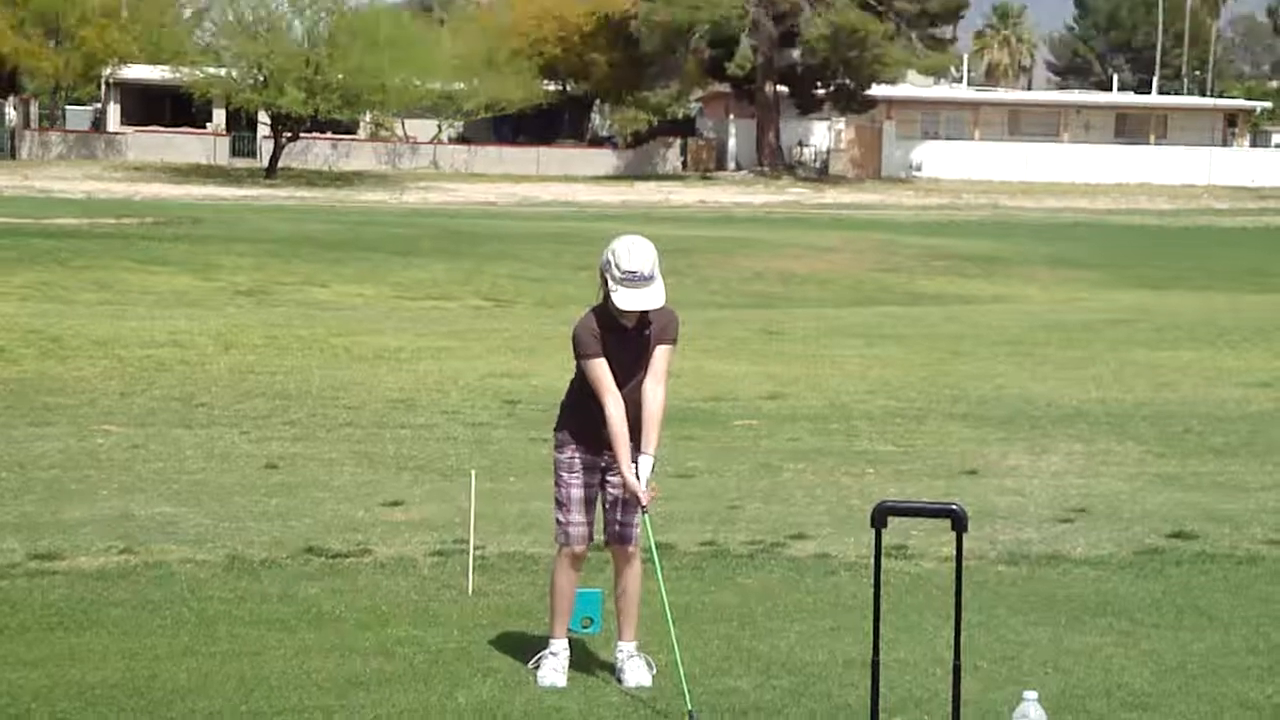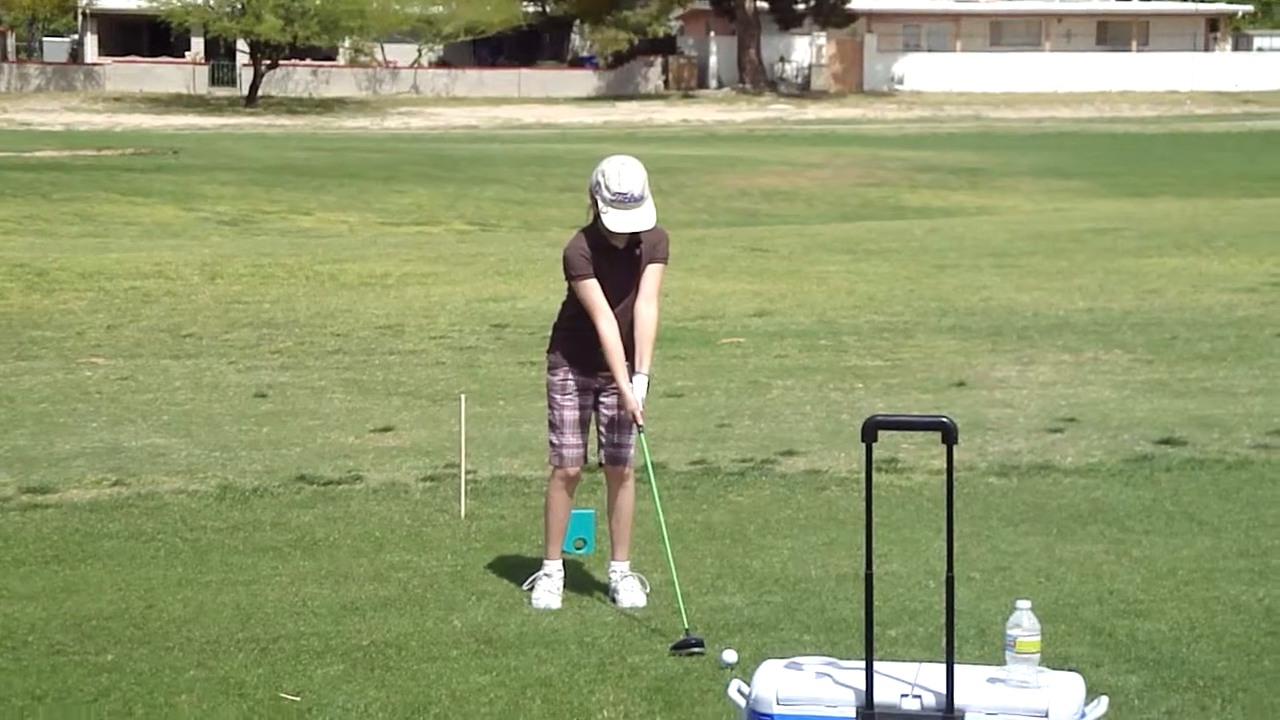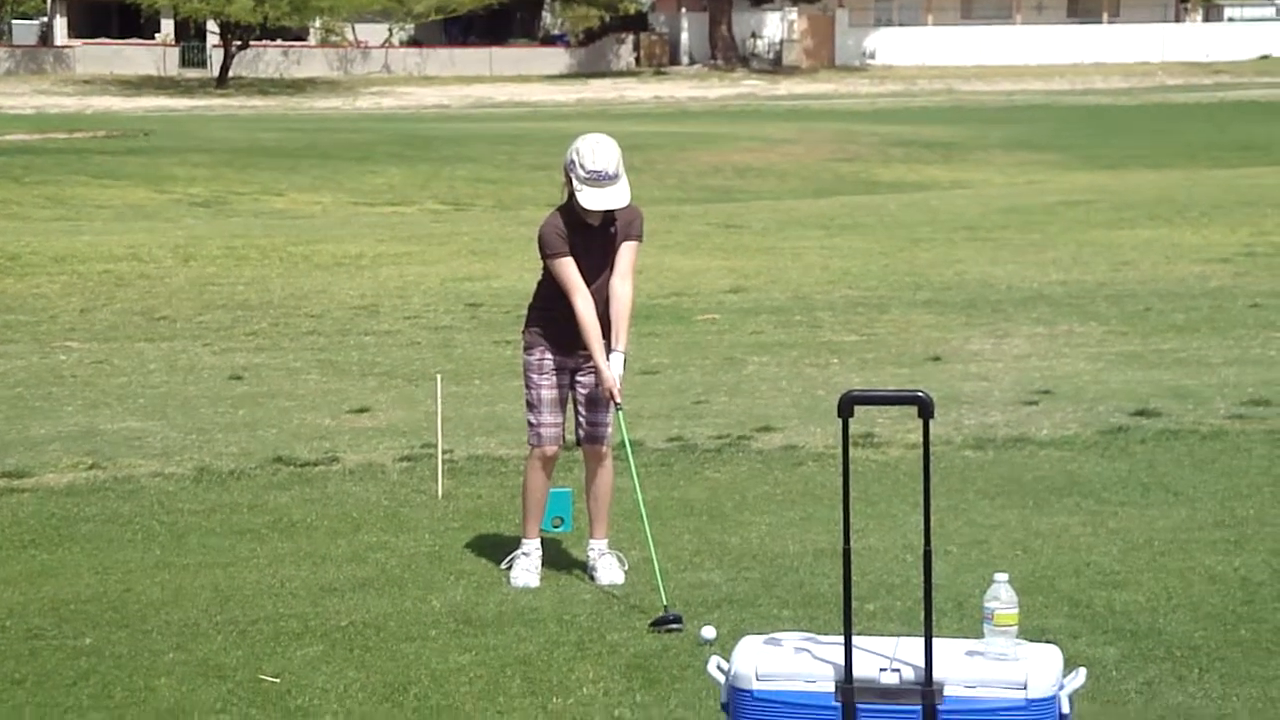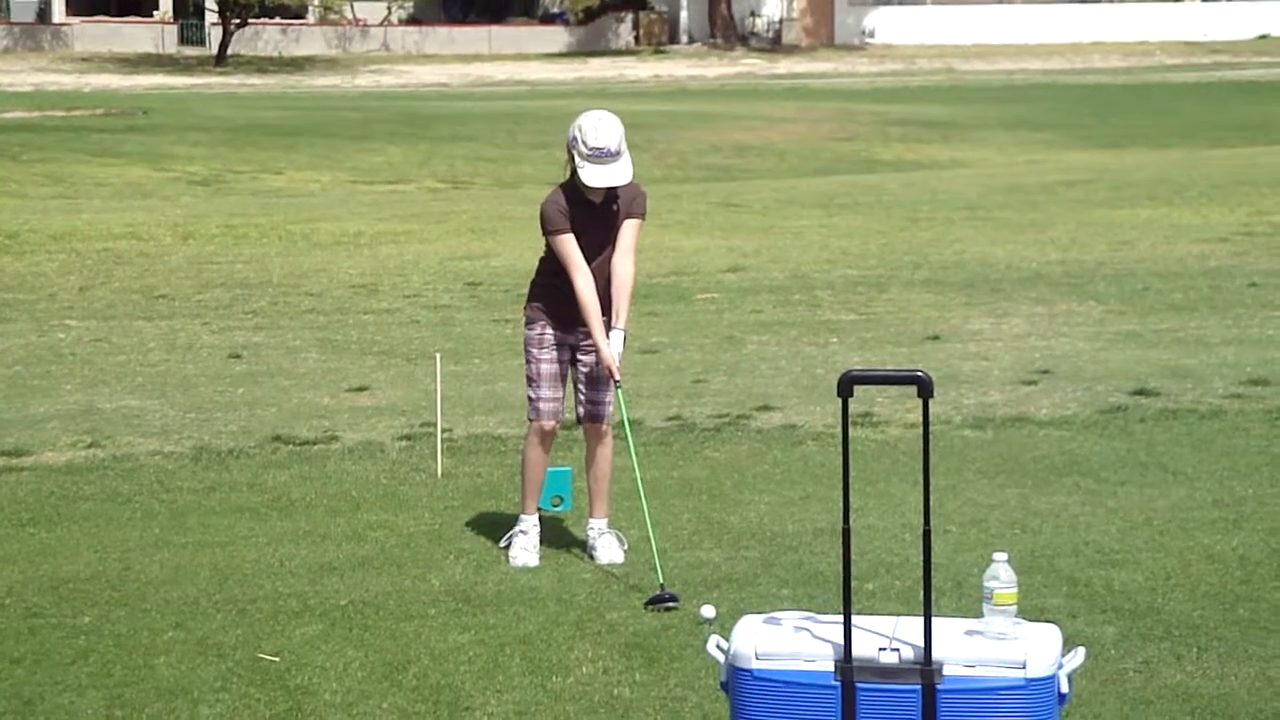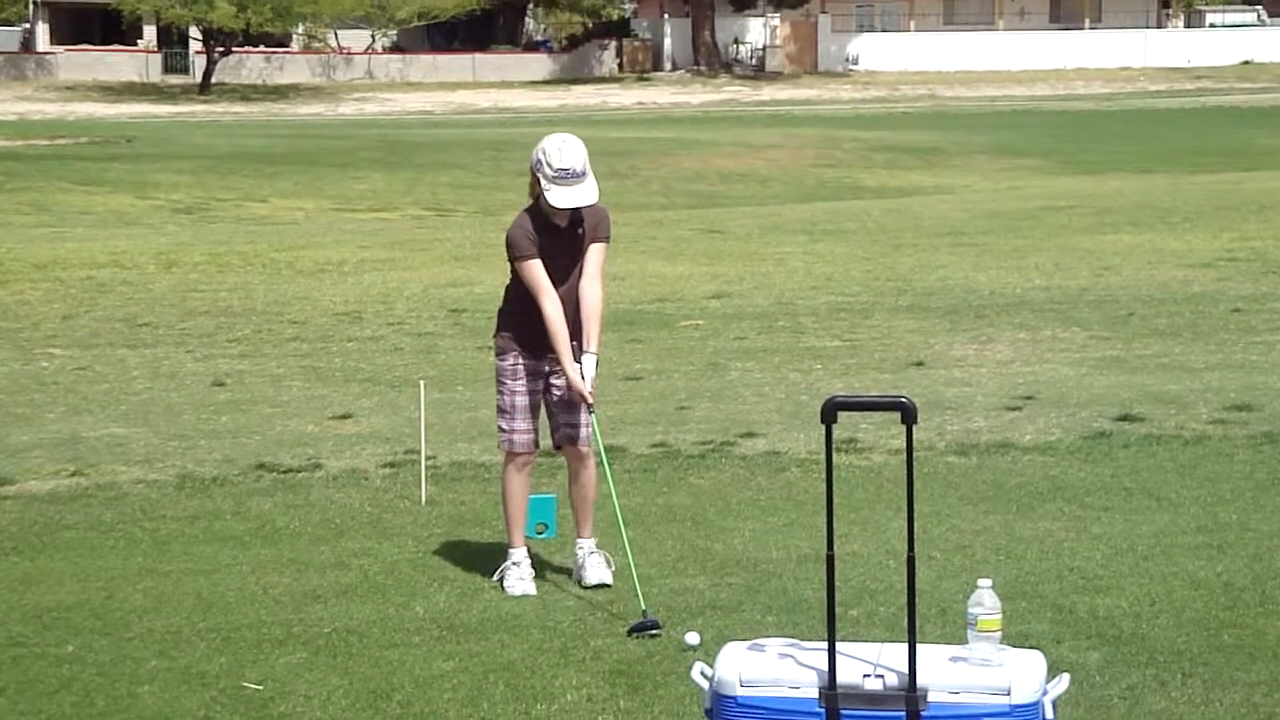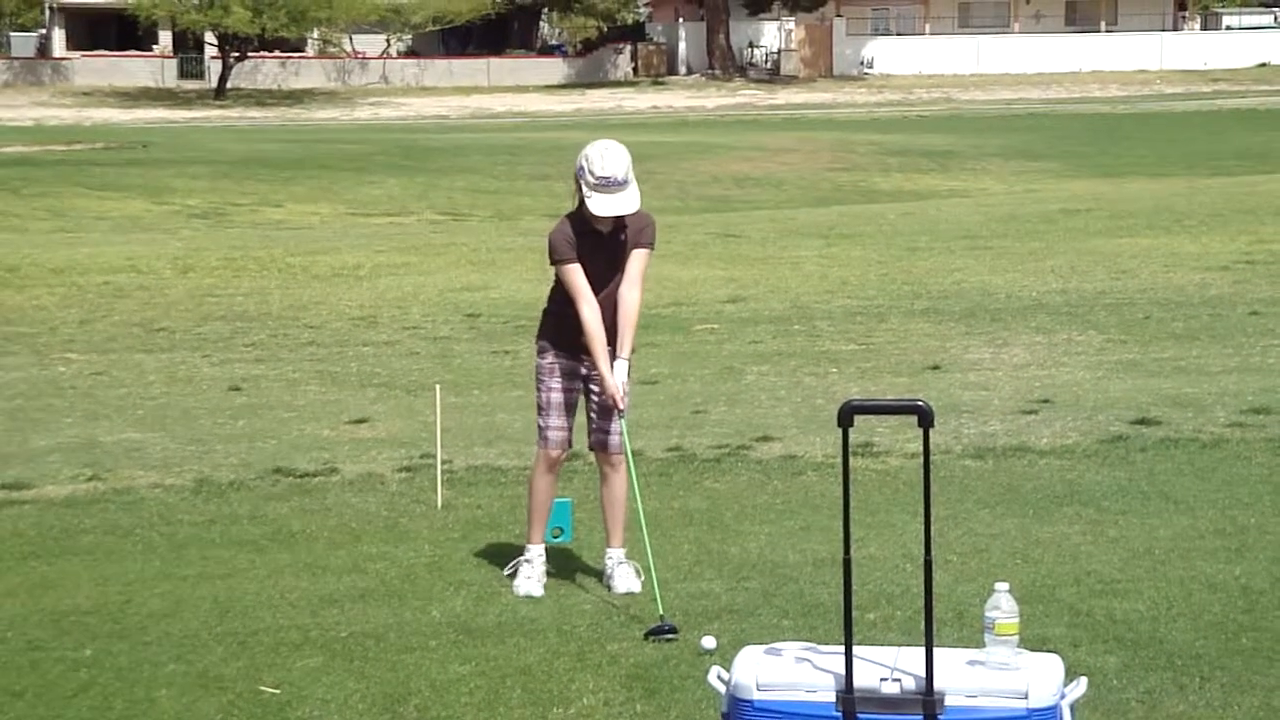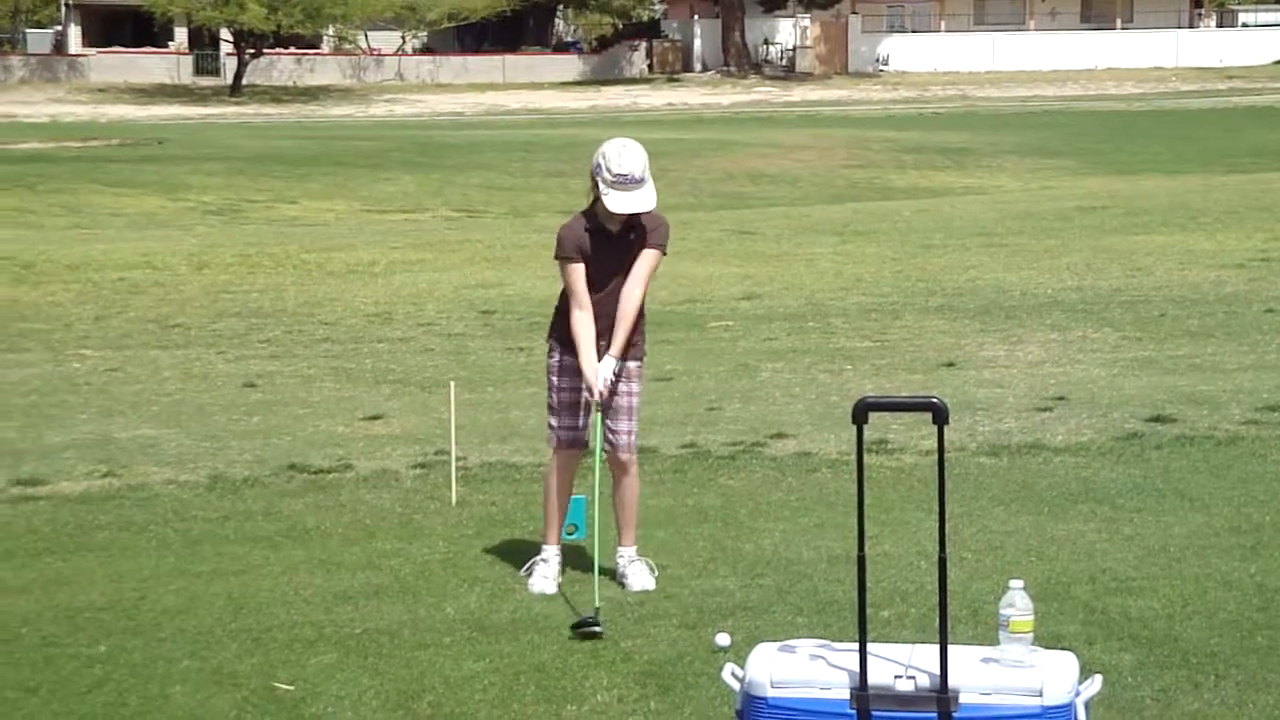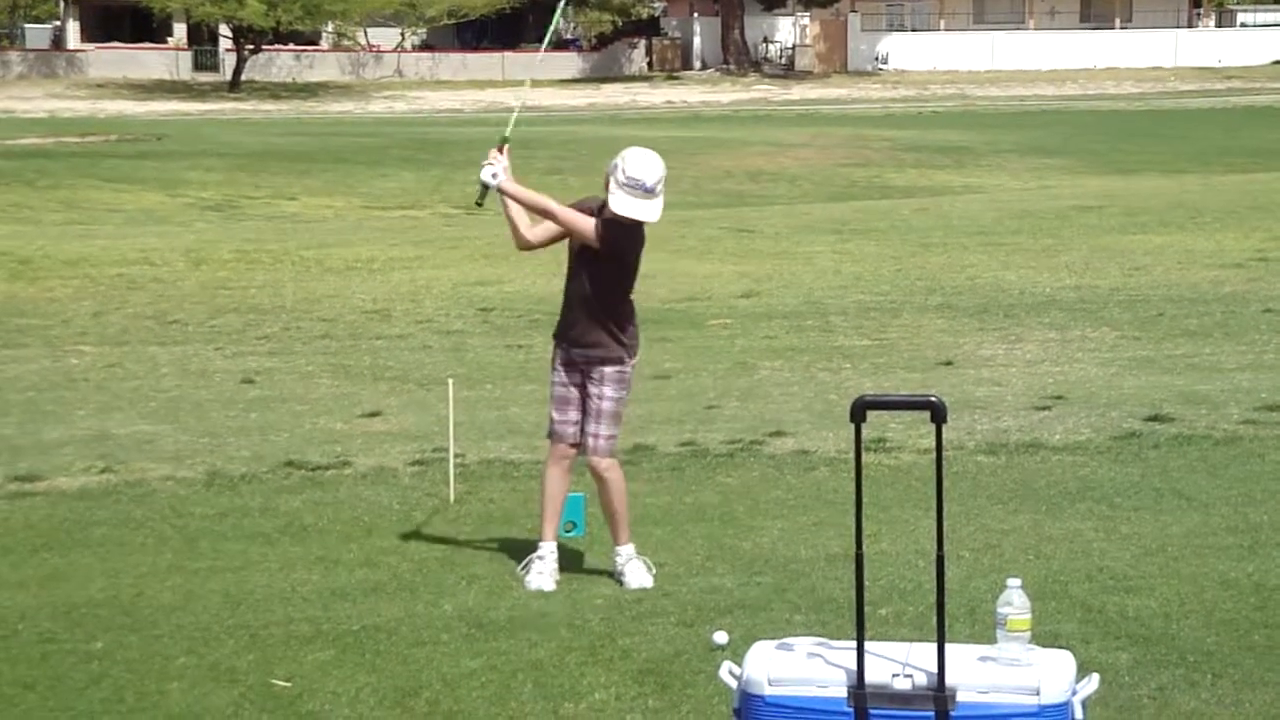
dt=0.5s
person 1, frame 1
left shoulder: (664, 322)
right shoulder: (588, 330)
left elbow: (653, 389)
right elbow: (610, 401)
left wrist: (646, 458)
right wrist: (626, 471)
left hip: (630, 444)
right hip: (580, 443)
left knee: (626, 547)
right knee: (573, 546)
left ankle: (628, 651)
right ankle: (556, 648)
person 1, frame 2
left shoulder: (655, 241)
right shoulder: (578, 251)
left elbow: (646, 308)
right elbow: (604, 321)
left wrist: (641, 377)
right wrist: (625, 389)
left hip: (622, 366)
right hip: (572, 365)
left knee: (620, 468)
right knee: (567, 468)
left ankle: (621, 571)
right ankle: (551, 569)
person 1, frame 3
left shoulder: (629, 218)
right shoulder: (554, 229)
left elbow: (620, 285)
right elbow: (580, 298)
left wrist: (617, 354)
right wrist: (602, 366)
left hip: (599, 344)
right hip: (549, 344)
left knee: (598, 447)
right knee: (545, 448)
left ankle: (600, 549)
right ankle: (529, 548)
person 1, frame 4
left shoulder: (632, 197)
right shoulder: (556, 206)
left elbow: (622, 263)
right elbow: (580, 276)
left wrist: (617, 332)
right wrist: (601, 344)
left hip: (600, 322)
right hip: (550, 320)
left knee: (599, 425)
right knee: (544, 423)
left ankle: (599, 527)
right ankle: (527, 524)
person 1, frame 5
left shoulder: (596, 219)
right shoulder: (522, 232)
left elbow: (590, 287)
right elbow: (547, 302)
left wrist: (589, 357)
right wrist: (568, 370)
left hip: (570, 348)
right hip: (521, 349)
left knee: (580, 449)
right knee: (520, 453)
left ankle: (587, 547)
right ankle: (517, 557)
person 1, frame 6
left shoulder: (641, 226)
right shoulder: (564, 235)
left elbow: (629, 293)
right elbow: (586, 305)
left wrist: (621, 362)
right wrist: (604, 374)
left hip: (611, 352)
right hip: (561, 350)
left knee: (612, 455)
right knee: (552, 451)
left ankle: (616, 556)
right ankle: (534, 553)
person 1, frame 7
left shoulder: (653, 229)
right shoulder: (573, 233)
left elbow: (631, 296)
right elbow: (579, 305)
left wrist: (613, 358)
right wrist: (588, 367)
left hip: (624, 354)
right hip: (575, 352)
left knee: (624, 455)
right knee: (565, 451)
left ankle: (628, 555)
right ankle: (549, 555)
person 1, frame 8
left shoulder: (626, 235)
right shoulder: (589, 209)
left elbow: (552, 211)
right elbow: (529, 237)
left wrist: (501, 182)
right wrist: (504, 184)
left hip: (609, 356)
right hip: (569, 347)
left knee: (600, 458)
right knee: (561, 448)
left ankle: (626, 553)
right ankle: (546, 551)
